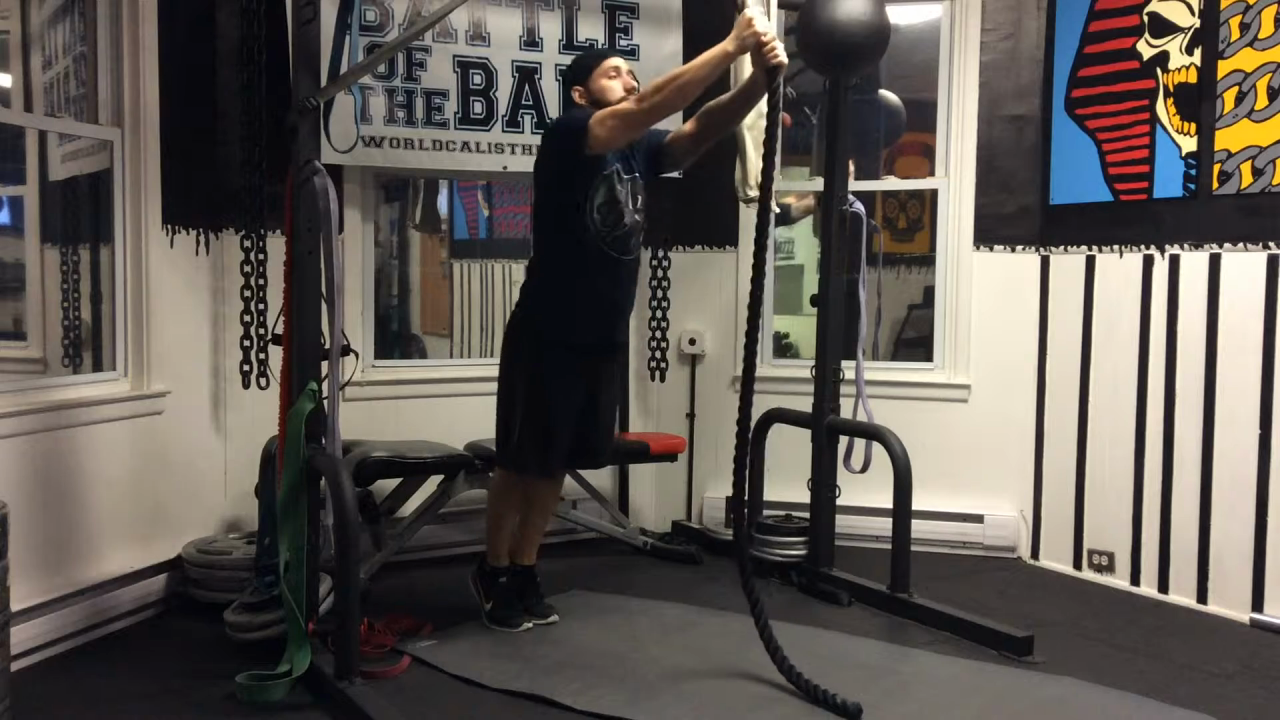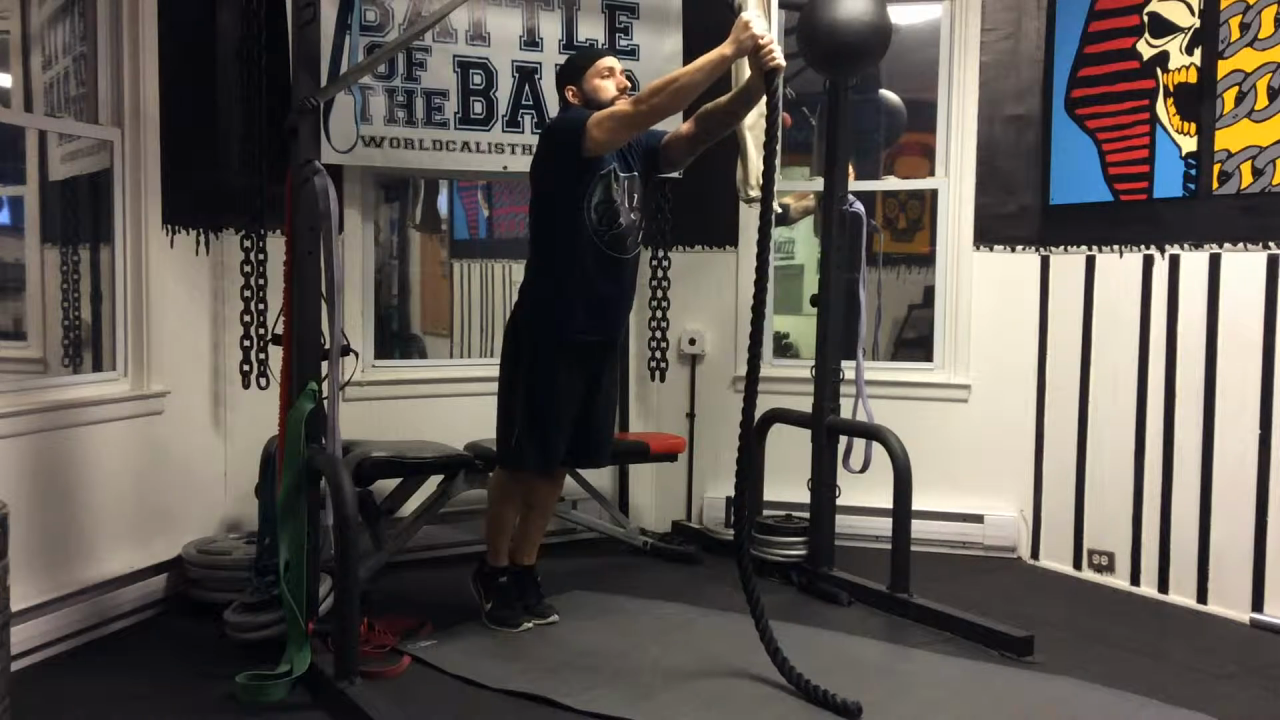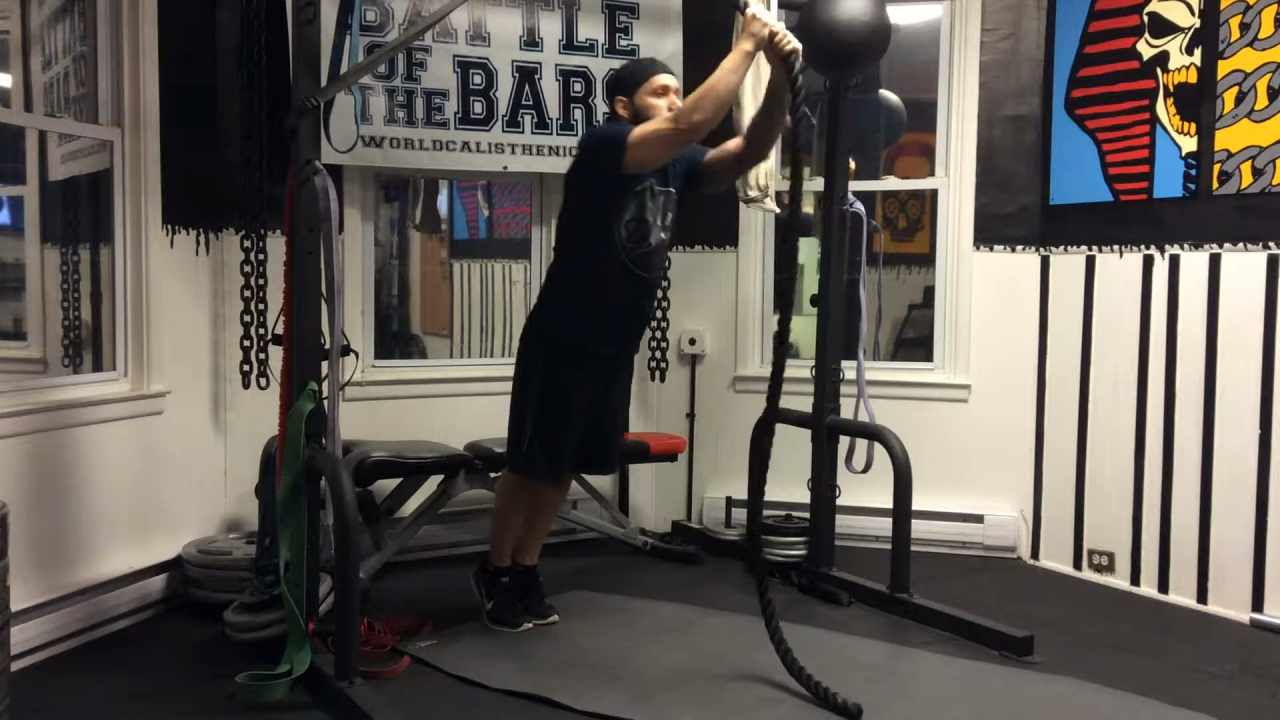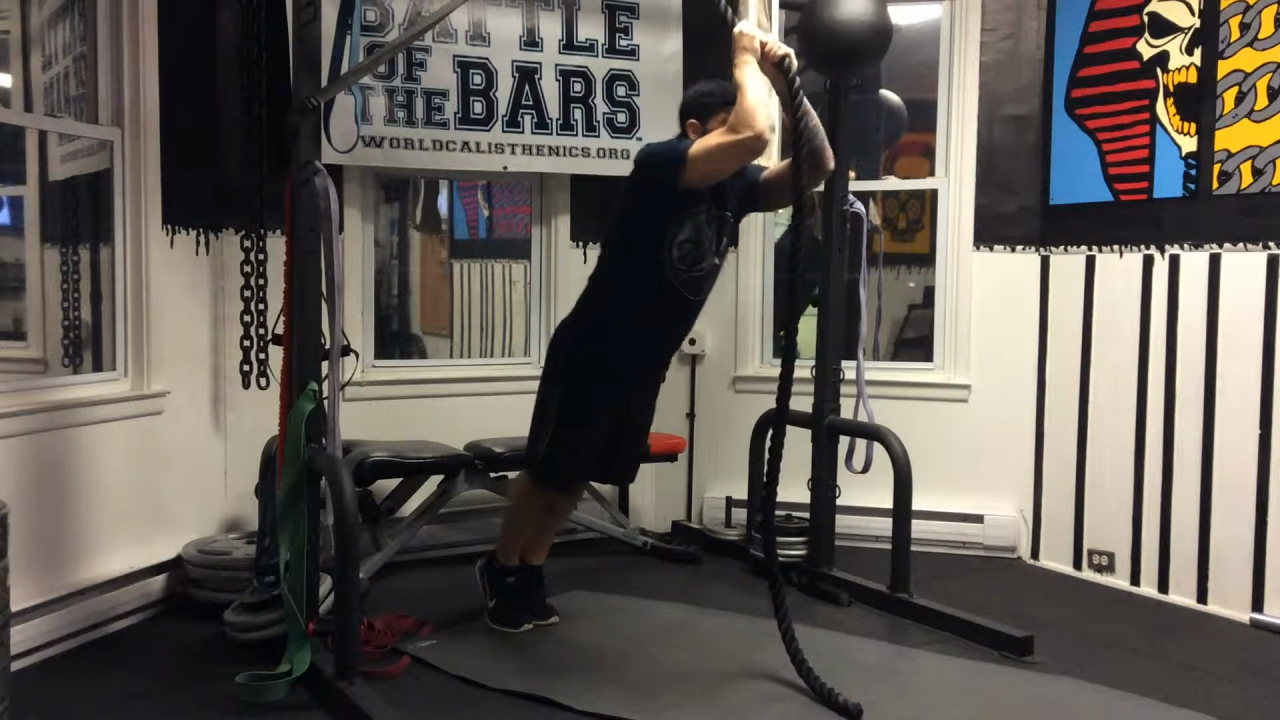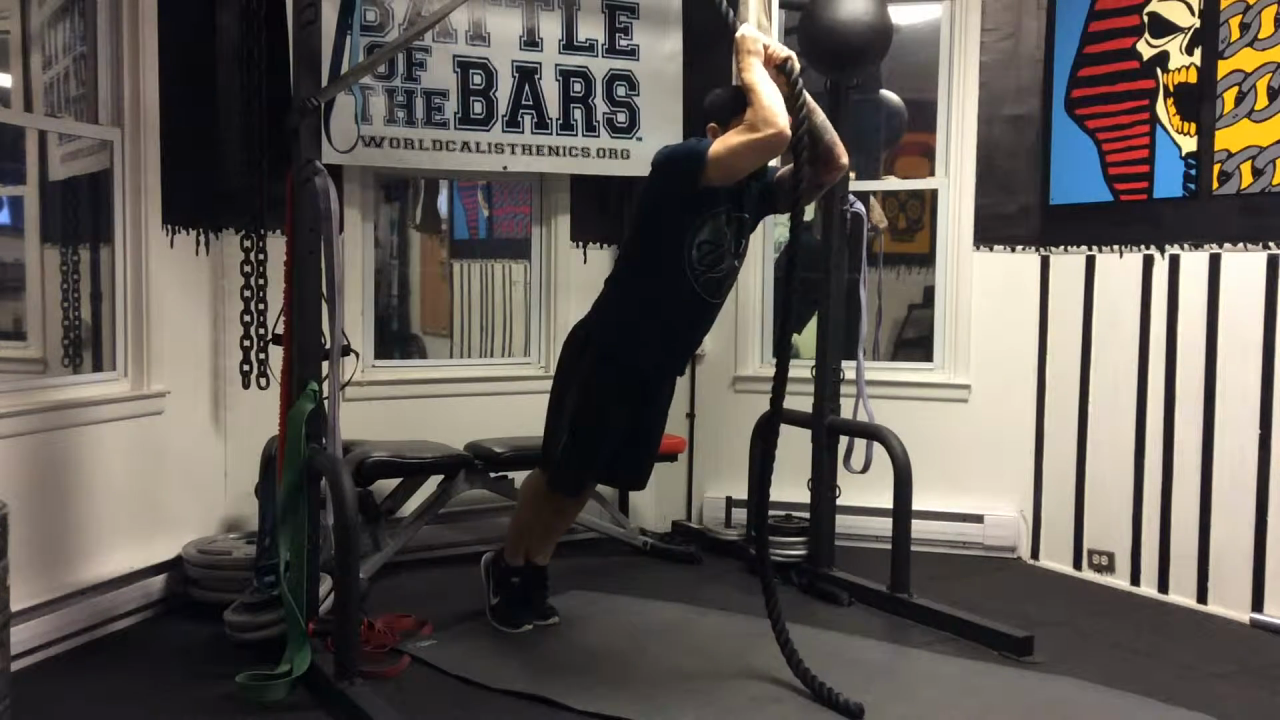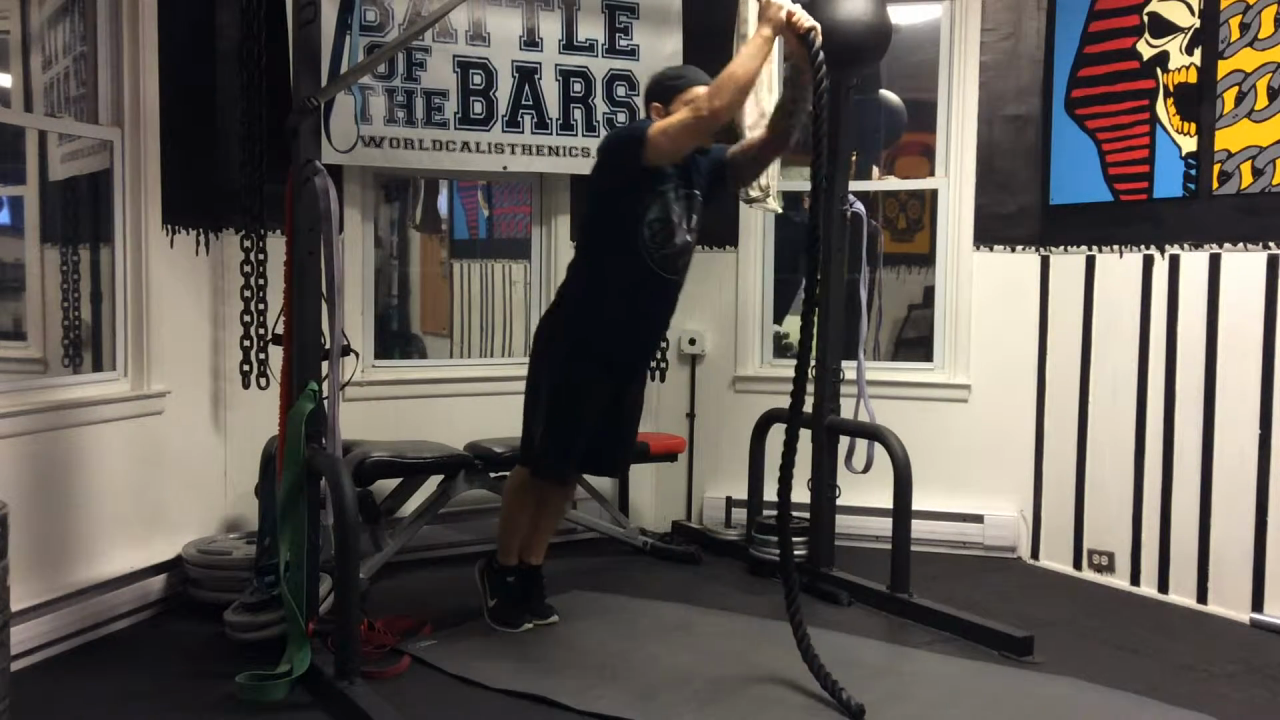
dt=0.5s
person 1, frame 1
left shoulder: (640, 149)
right shoulder: (567, 137)
left elbow: (703, 127)
right elbow: (652, 106)
left wrist: (760, 77)
right wrist: (730, 45)
left hip: (603, 338)
right hip: (547, 336)
left knee: (554, 464)
right knee: (522, 461)
left ankle: (523, 571)
right ankle: (493, 573)
person 1, frame 2
left shoulder: (637, 149)
right shoulder: (564, 137)
left elbow: (702, 128)
right elbow: (650, 108)
left wrist: (757, 79)
right wrist: (729, 48)
left hip: (602, 336)
right hip: (548, 334)
left knee: (555, 462)
right knee: (521, 460)
left ankle: (523, 571)
right ankle: (493, 573)
person 1, frame 3
left shoulder: (677, 164)
right shoulder: (602, 147)
left elbow: (749, 149)
right elbow: (691, 124)
left wrist: (780, 76)
left hip: (617, 346)
right hip: (564, 343)
left knee: (562, 468)
right knee: (532, 465)
left ankle: (524, 573)
right ankle: (495, 574)
person 1, frame 4
left shoulder: (738, 187)
right shoulder: (659, 164)
left elbow: (817, 166)
right elbow: (752, 136)
left wrist: (783, 81)
right wrist: (744, 61)
left hip: (644, 364)
right hip: (591, 353)
left knee: (578, 476)
right knee: (549, 471)
left ankle: (530, 572)
right ankle: (502, 571)
person 1, frame 5
left shoulder: (756, 188)
right shoulder: (678, 166)
left elbow: (832, 164)
right elbow: (774, 134)
left wrist: (787, 81)
right wrist: (750, 65)
left hip: (660, 368)
right hip: (606, 355)
left knee: (589, 479)
right knee: (563, 473)
left ankle: (533, 572)
right ankle: (507, 567)
person 1, frame 6
left shoulder: (702, 167)
right shoulder: (626, 149)
left elbow: (773, 141)
right elbow: (712, 110)
left wrist: (799, 63)
left hip: (631, 351)
right hip: (576, 343)
left knee: (572, 468)
right knee: (543, 463)
left ankle: (530, 573)
right ankle: (500, 572)
